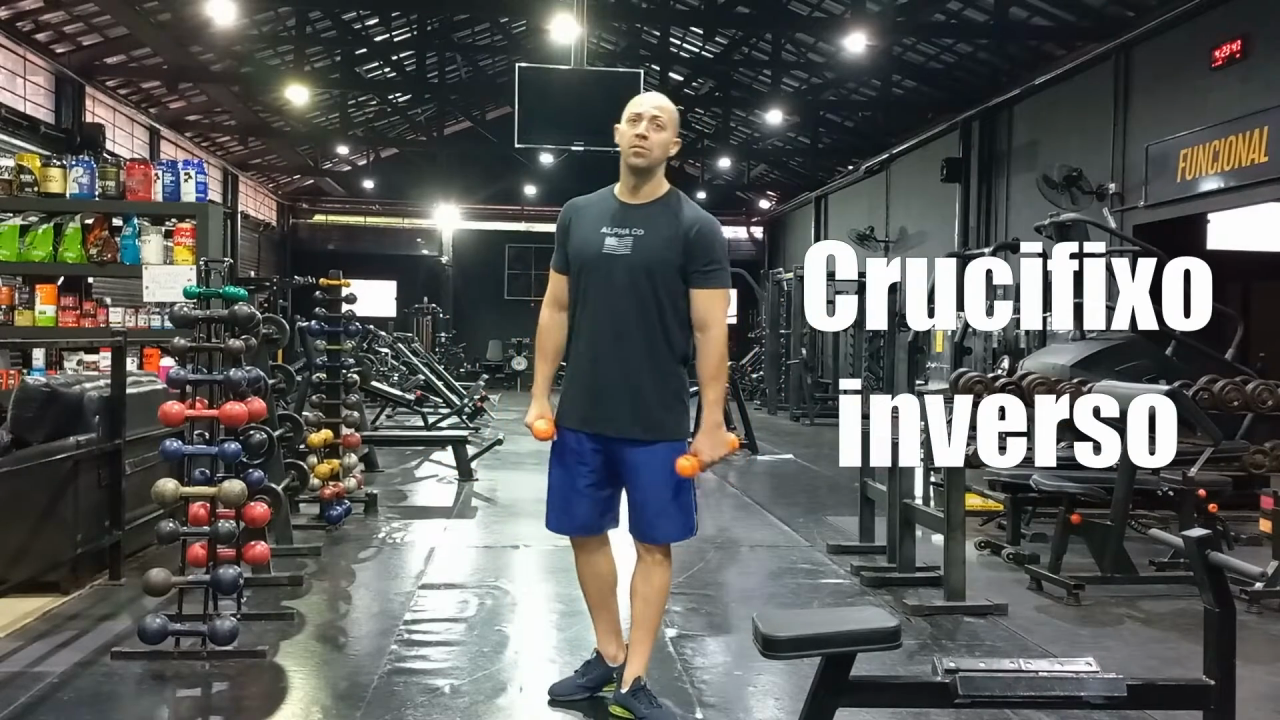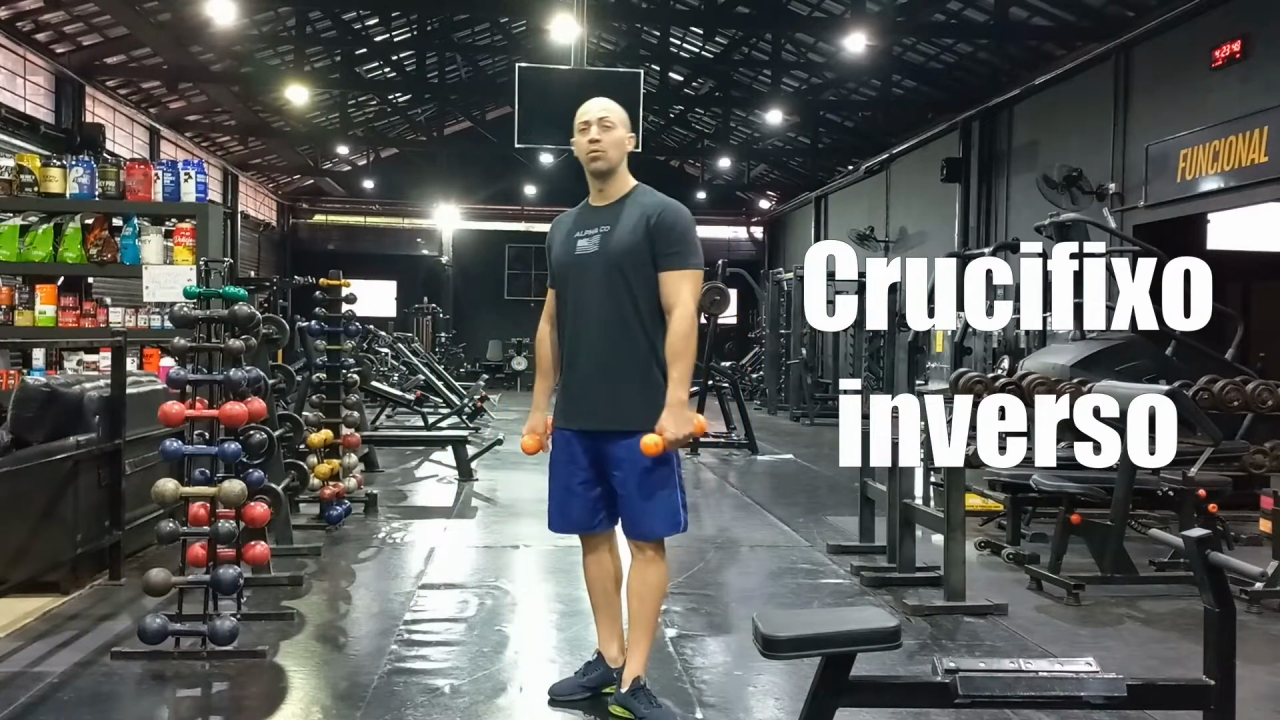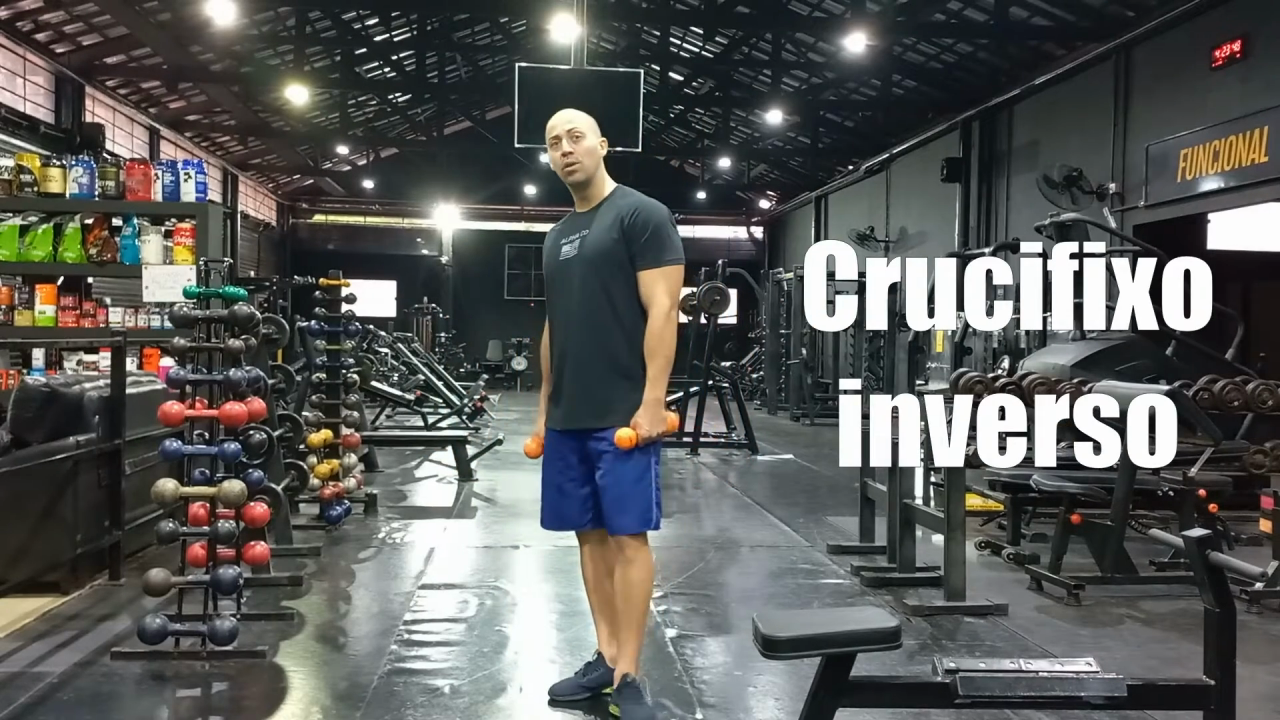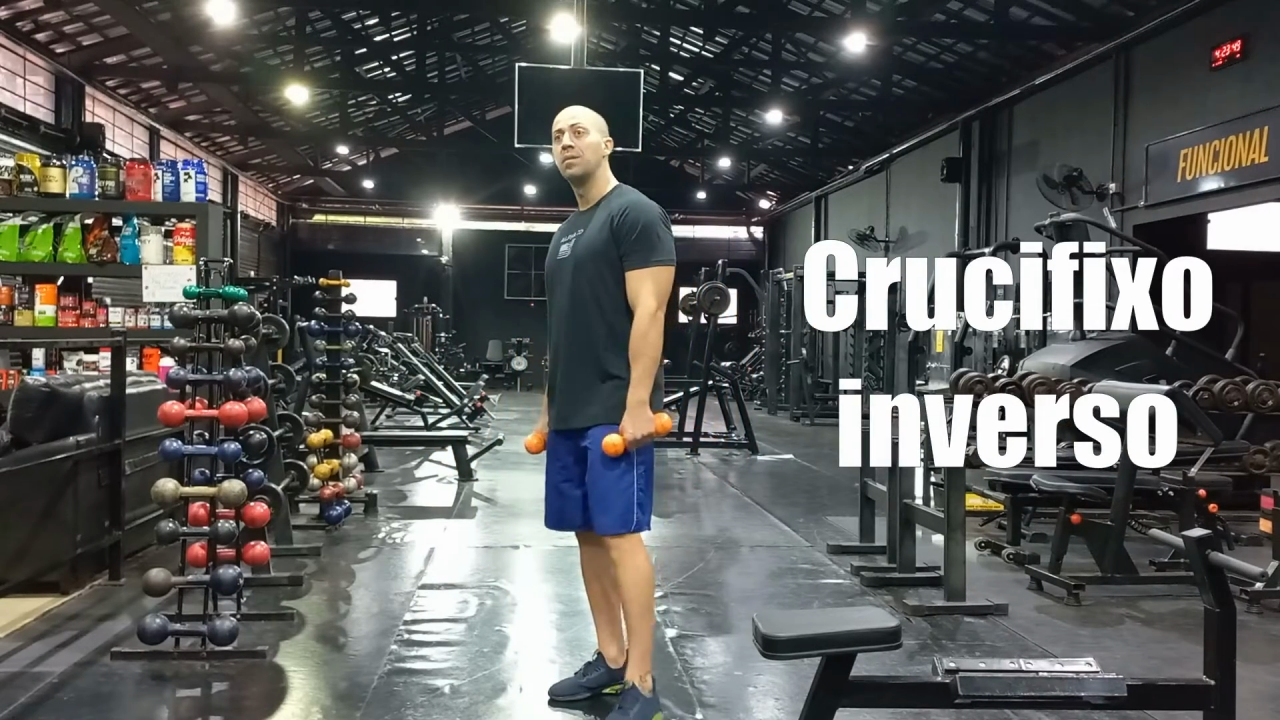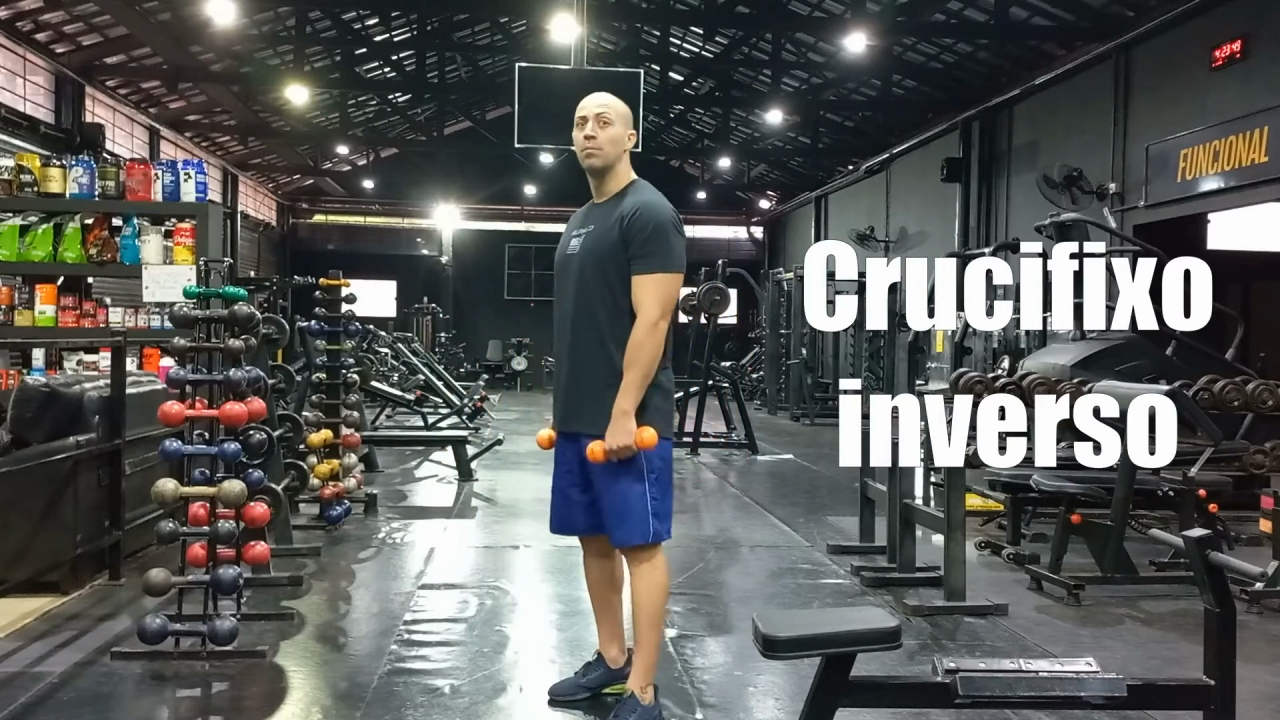
dt=0.4s
person 1, frame 1
left shoulder: (696, 227)
right shoulder: (578, 215)
left elbow: (711, 330)
right elbow: (556, 311)
left wrist: (712, 421)
right wrist: (541, 395)
left hip: (656, 422)
right hip: (582, 415)
left knee: (654, 543)
right knee: (585, 533)
right ankle: (608, 656)
person 1, frame 2
left shoulder: (663, 215)
right shoulder: (564, 229)
left elbow: (682, 313)
left wrist: (677, 402)
right wrist: (541, 404)
left hip: (639, 416)
right hip: (576, 417)
left knee: (646, 539)
right knee: (593, 535)
right ankle: (608, 657)
person 1, frame 3
left shoulder: (642, 215)
right shoulder: (557, 236)
left elbow: (662, 311)
left wrist: (653, 401)
right wrist: (544, 408)
left hip: (623, 410)
right hip: (568, 415)
left knee: (627, 536)
right knee: (590, 534)
right ankle: (606, 659)
person 1, frame 4
left shoulder: (636, 213)
right shoulder: (565, 231)
left elbow: (649, 312)
left wrist: (637, 403)
right wrist: (549, 406)
left hip: (615, 410)
right hip: (571, 412)
left knee: (621, 535)
right knee: (589, 533)
right ankle: (610, 659)
person 1, frame 5
left shoulder: (648, 213)
right shoulder: (579, 221)
left elbow: (651, 320)
left wrist: (625, 413)
right wrist: (562, 407)
left hip: (626, 416)
right hip: (578, 416)
left knee: (639, 544)
right knee: (593, 538)
right ankle: (612, 658)
